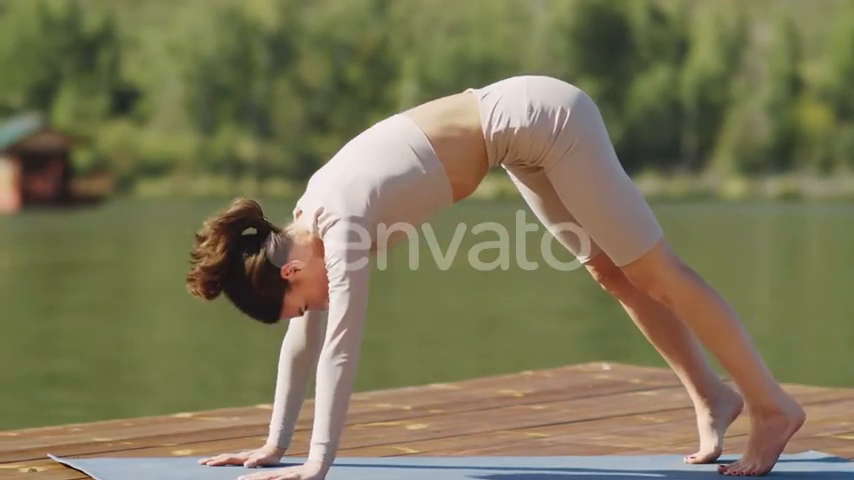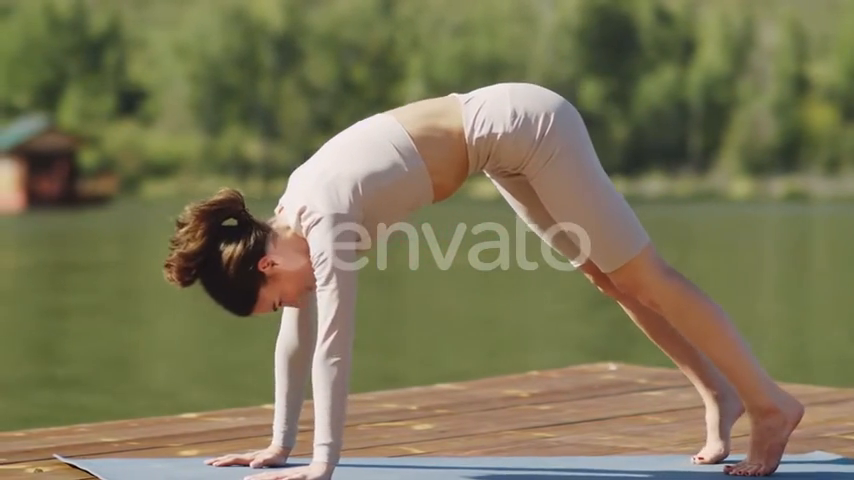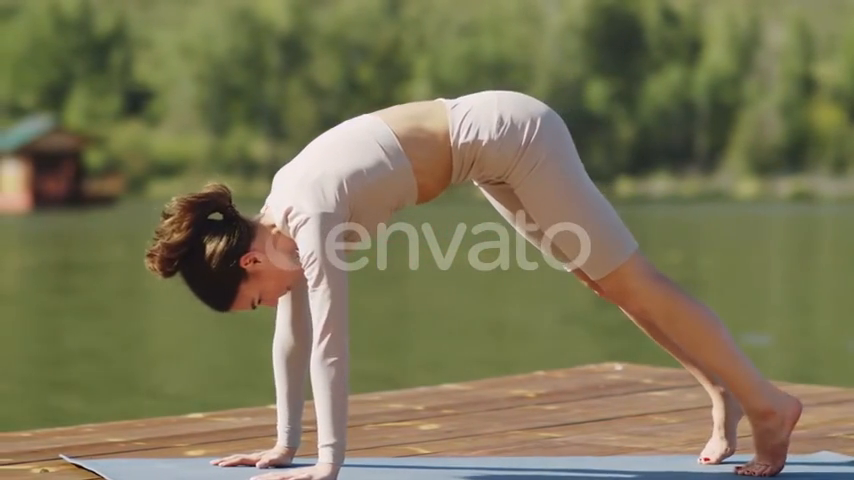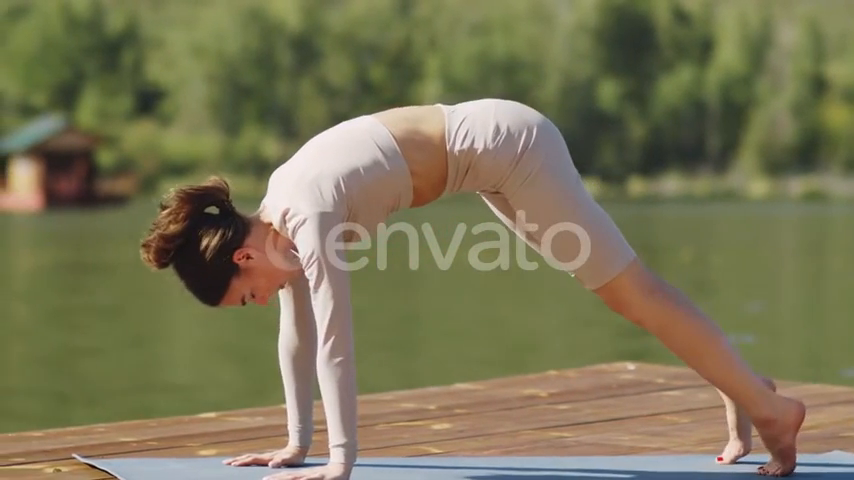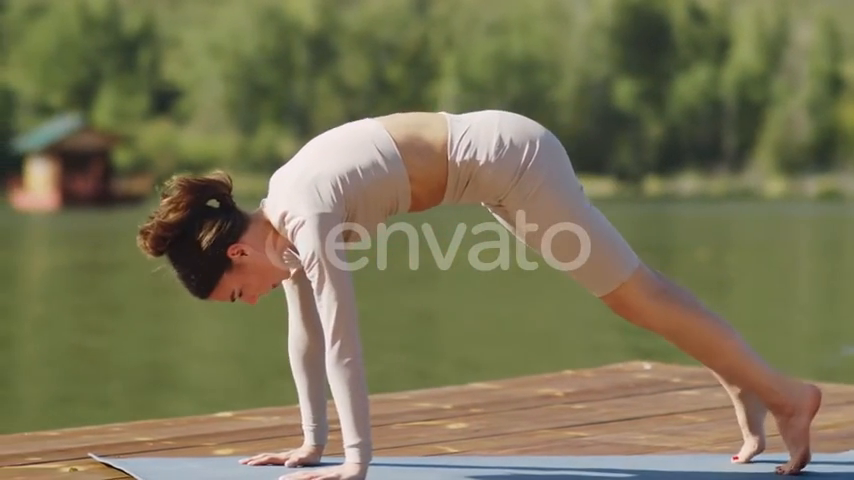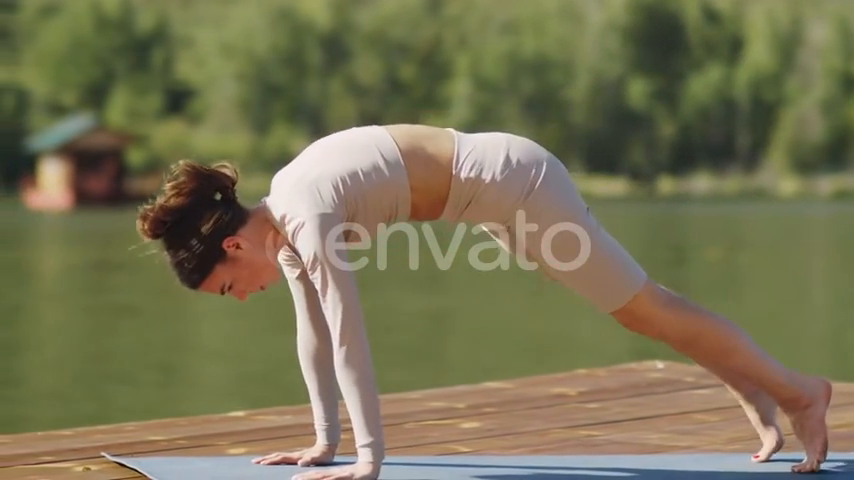
dt=0.4s
person 1, frame 1
left shoulder: (341, 221)
right shoulder: (307, 220)
left elbow: (339, 344)
right elbow: (303, 339)
left hip: (543, 119)
right hip: (523, 127)
left knee: (655, 273)
right knee: (614, 274)
left ankle: (772, 406)
right ankle: (713, 397)
person 1, frame 2
left shoulder: (322, 218)
right shoulder: (289, 216)
left elbow: (332, 343)
right elbow: (295, 336)
left hip: (525, 125)
right hip: (506, 132)
left knee: (643, 276)
right knee: (609, 276)
left ankle: (770, 403)
right ankle: (719, 392)
person 1, frame 3
left shoulder: (310, 216)
right shoulder: (277, 216)
left elbow: (327, 342)
right elbow: (291, 334)
left hip: (510, 134)
right hip: (493, 142)
left knee: (631, 280)
right knee: (603, 280)
left ankle: (766, 402)
right ankle: (724, 389)
person 1, frame 4
left shoulder: (307, 216)
right shoulder: (273, 218)
left elbow: (333, 339)
right elbow: (296, 333)
left hip: (505, 143)
right hip: (490, 148)
left knee: (629, 291)
right knee: (614, 283)
left ankle: (769, 409)
right ankle: (741, 388)
person 1, frame 5
left shoulder: (305, 216)
right shoulder: (276, 214)
left elbow: (340, 340)
right elbow: (304, 332)
left hip: (506, 156)
right hip: (492, 161)
left knee: (634, 294)
right knee: (624, 288)
left ankle: (786, 394)
right ankle: (743, 385)
person 1, frame 6
left shoulder: (306, 215)
right shoulder: (277, 217)
left elbow: (347, 340)
right elbow: (311, 333)
left hip: (508, 179)
right hip: (491, 188)
left knee: (646, 308)
right knee: (623, 304)
left ankle: (795, 390)
right ankle: (757, 397)
